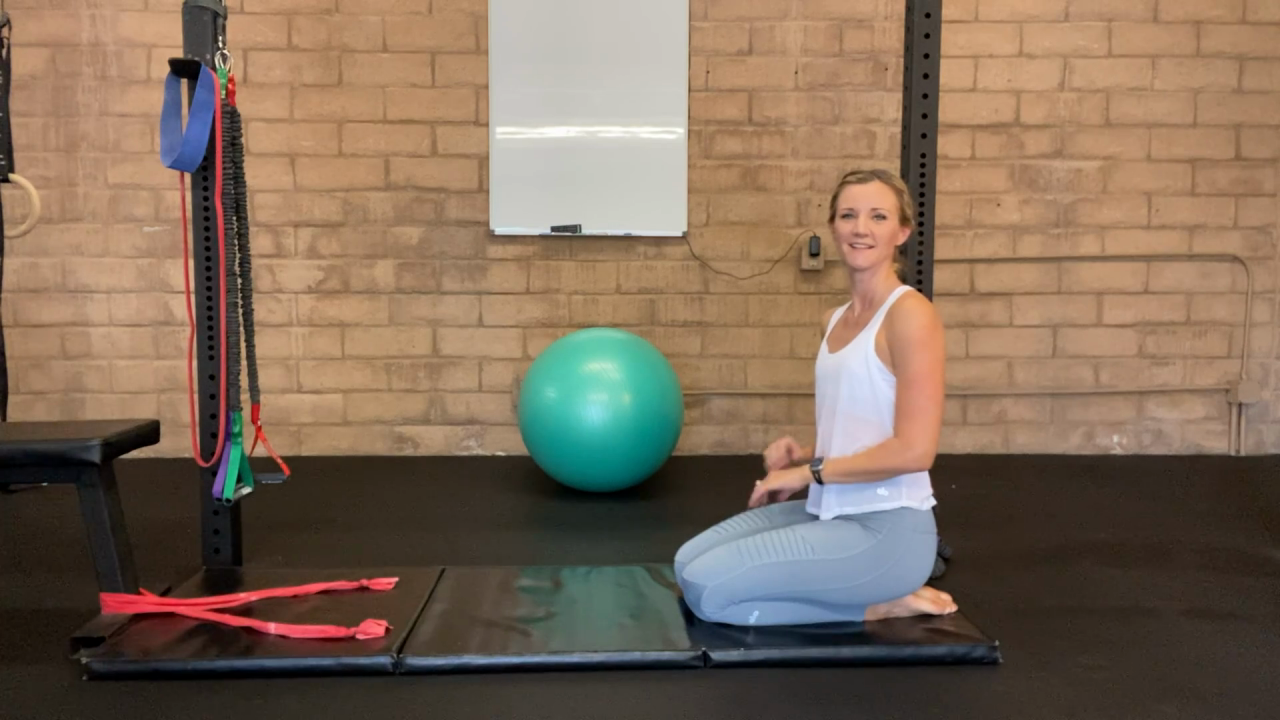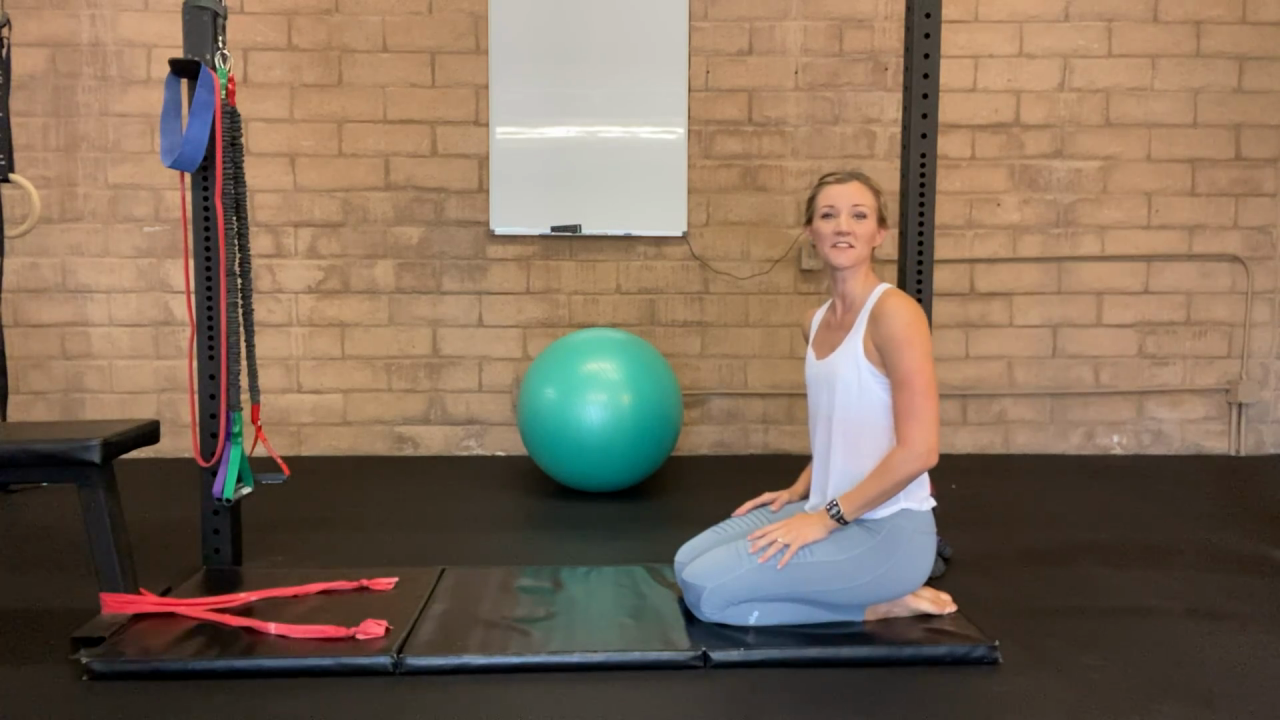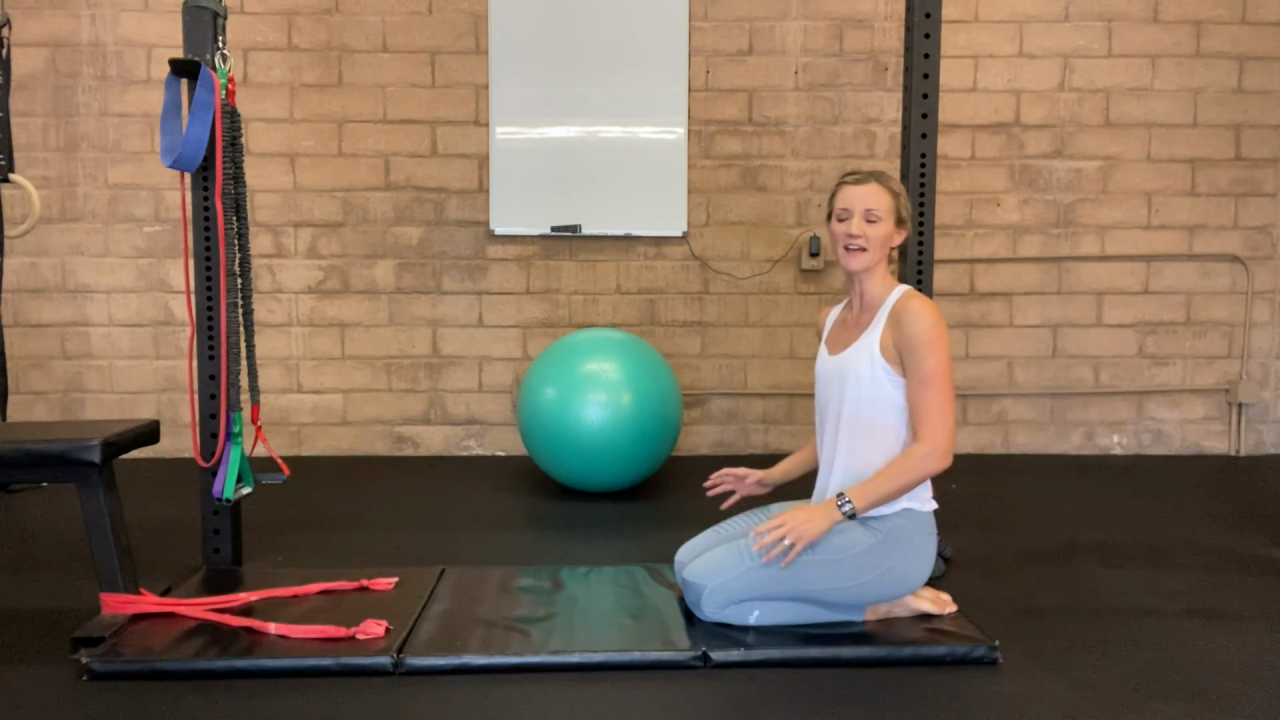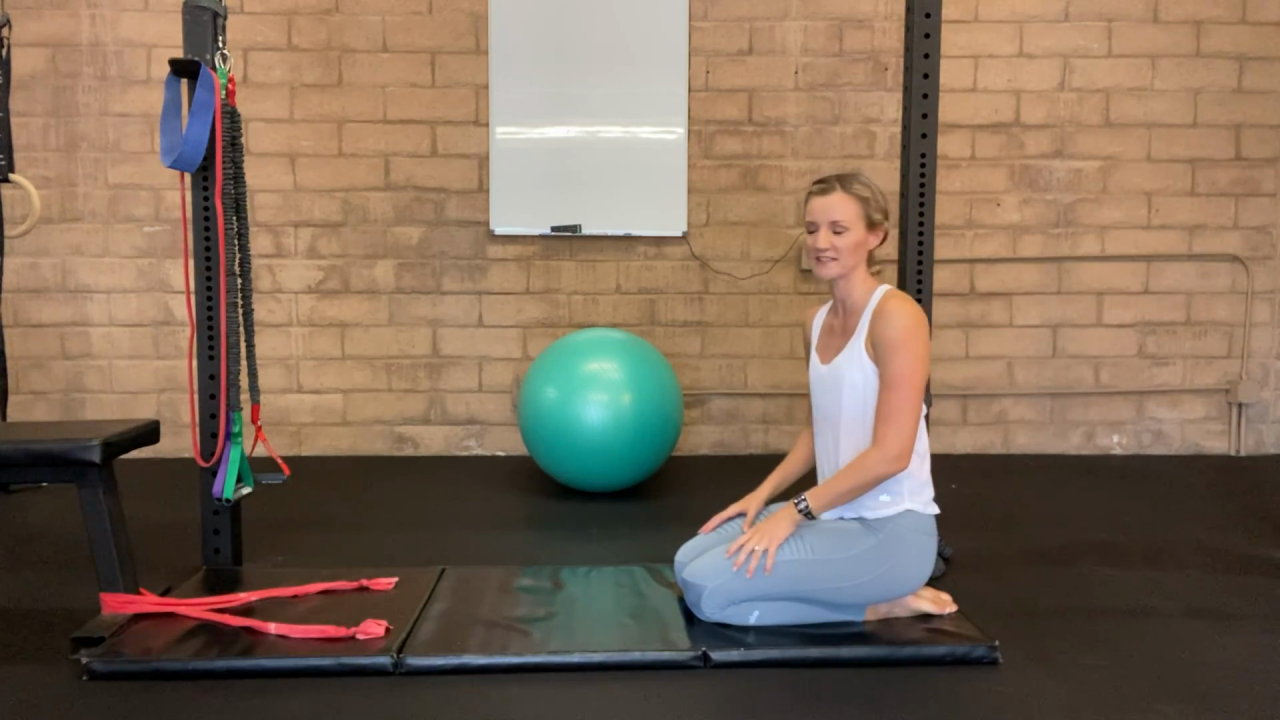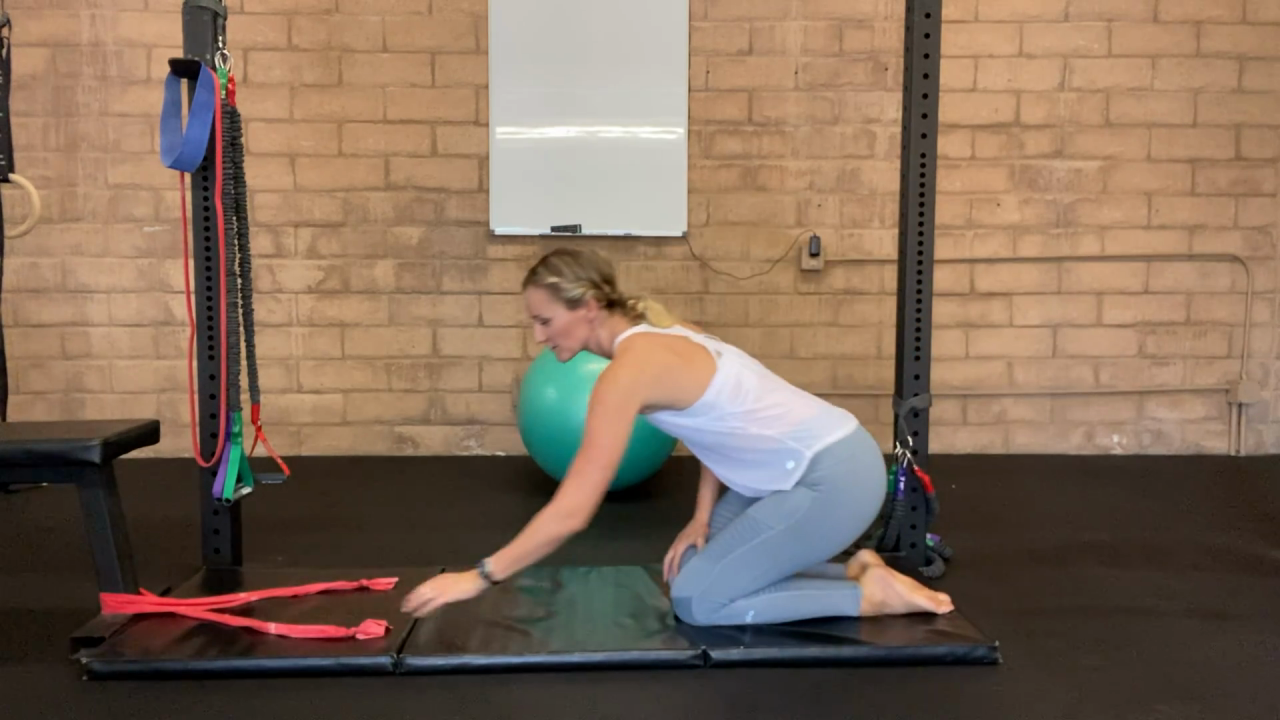
dt=1s
person 1, frame 1
left shoulder: (909, 313)
right shoulder: (836, 319)
left elbow: (915, 449)
left wrist: (810, 470)
right wrist: (803, 452)
left hip: (886, 532)
right hip: (831, 511)
left knee: (707, 589)
right knee: (690, 563)
left ankle: (880, 603)
right ankle: (871, 592)
person 1, frame 2
left shoulder: (893, 312)
right shoulder: (817, 321)
left elbow: (919, 450)
left wrist: (827, 518)
right wrist: (797, 493)
left hip: (886, 532)
right hip: (834, 512)
left knee: (707, 590)
right knee: (688, 564)
left ankle: (877, 603)
right ankle: (869, 594)
person 1, frame 3
left shoulder: (912, 314)
right shoulder: (831, 320)
left elbow: (935, 450)
left wrist: (833, 510)
right wrist: (773, 476)
left hip: (890, 532)
right hip: (837, 515)
left knee: (709, 590)
right knee: (689, 565)
left ankle: (878, 604)
right ankle: (872, 594)
person 1, frame 4
left shoulder: (895, 315)
right shoulder: (817, 321)
left elbow: (892, 453)
left wrist: (795, 512)
right wrist: (763, 494)
left hip: (891, 532)
right hip: (838, 515)
left knee: (708, 590)
right knee: (689, 565)
left ankle: (878, 603)
right ankle: (868, 590)
person 1, frame 5
left shoulder: (630, 370)
right shoulder: (653, 337)
left elbow: (570, 511)
left wrist: (479, 576)
right wrist: (702, 520)
left hip: (835, 477)
right hip: (810, 464)
left knee: (699, 599)
right knee: (690, 567)
left ankle: (869, 593)
right ankle: (853, 569)
